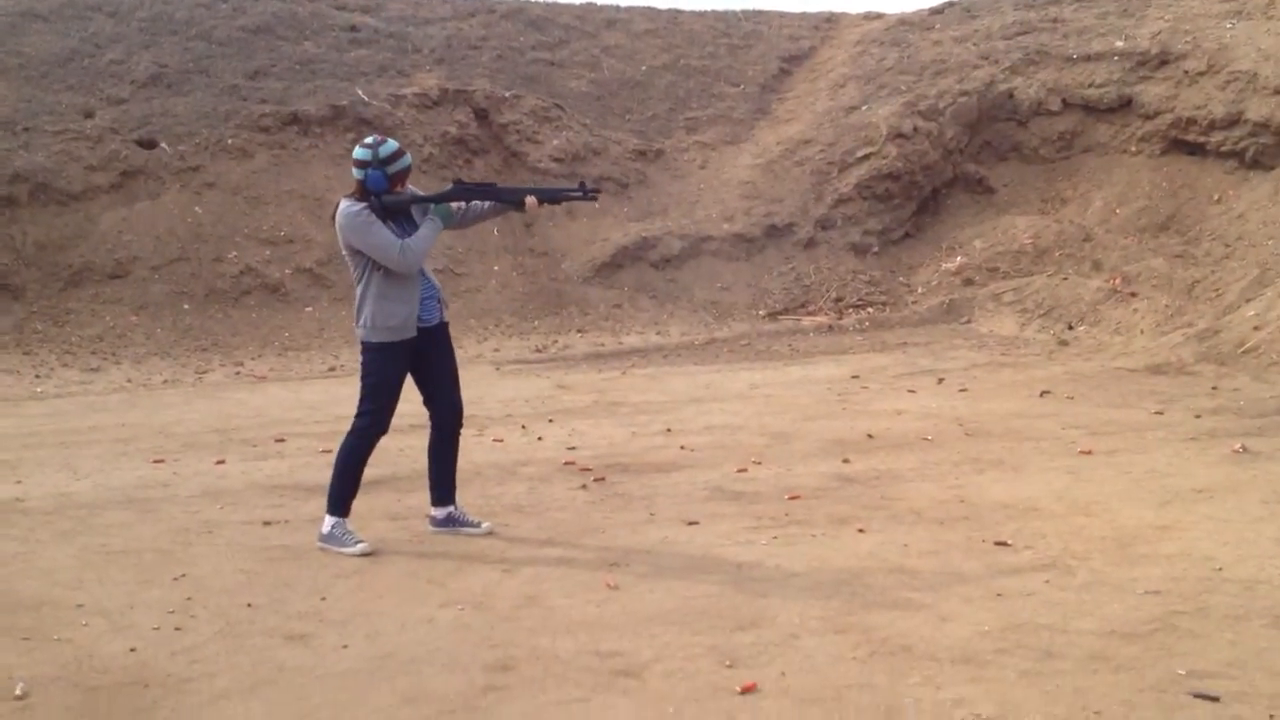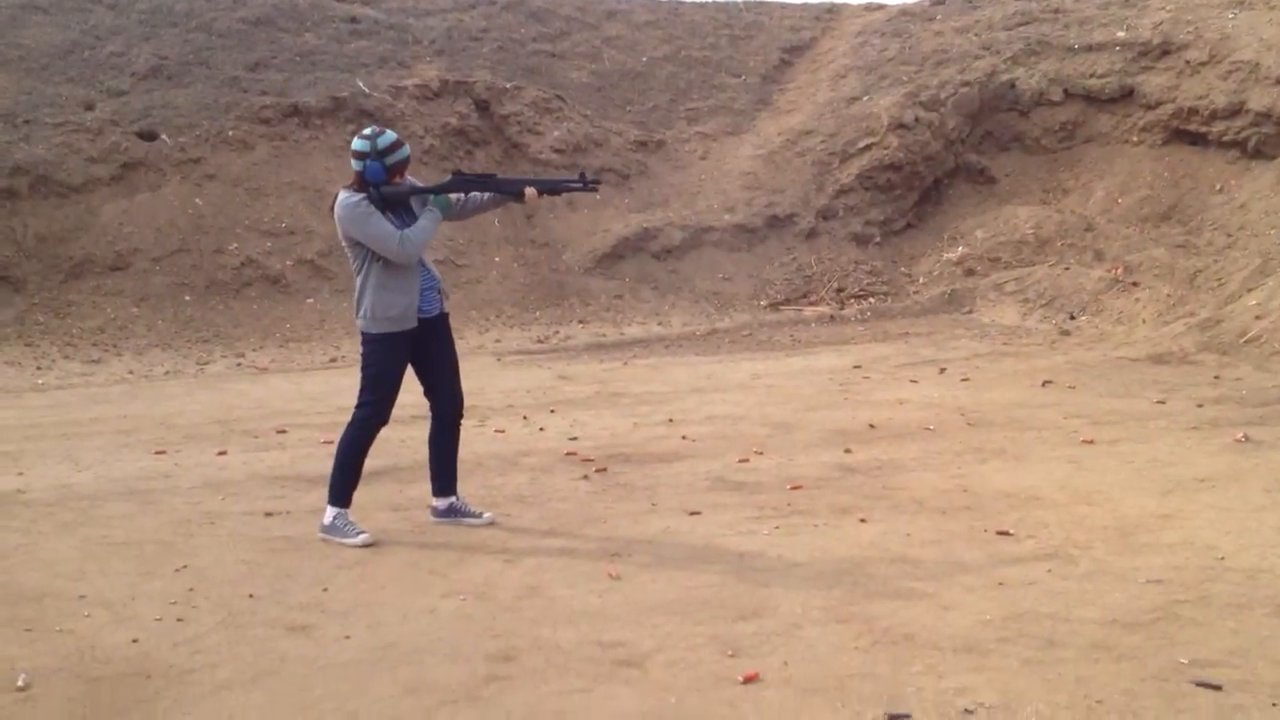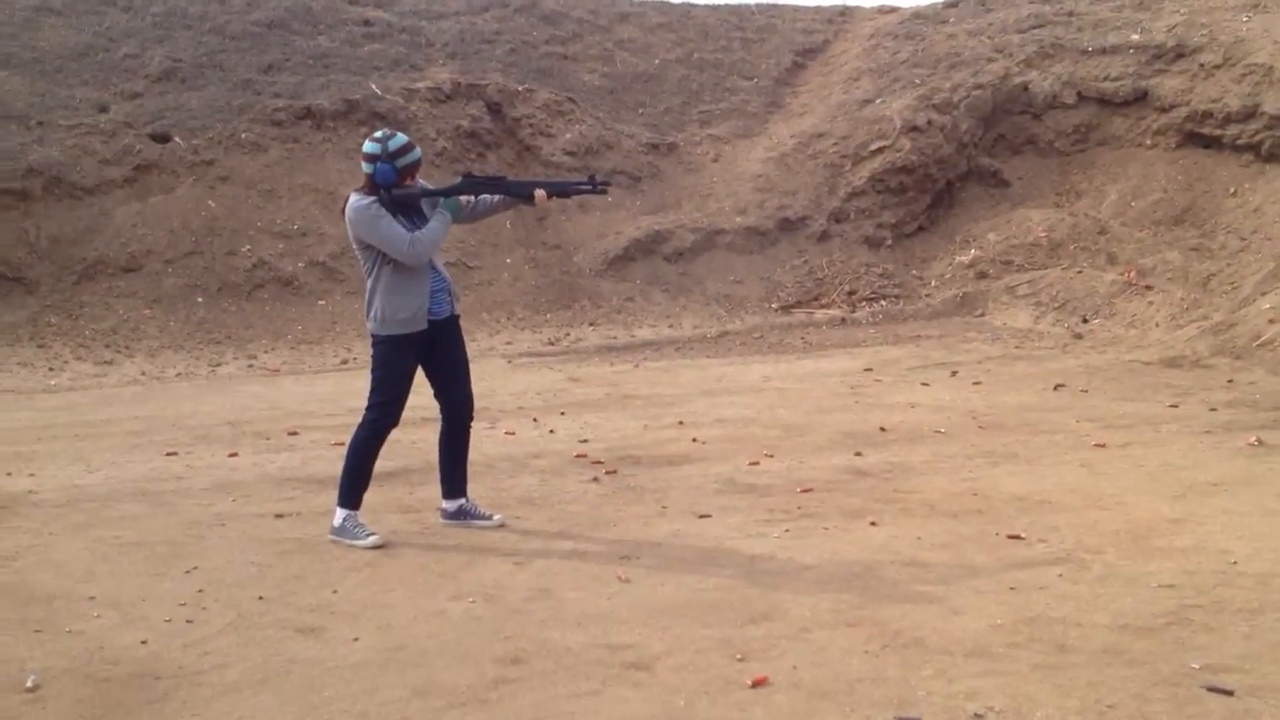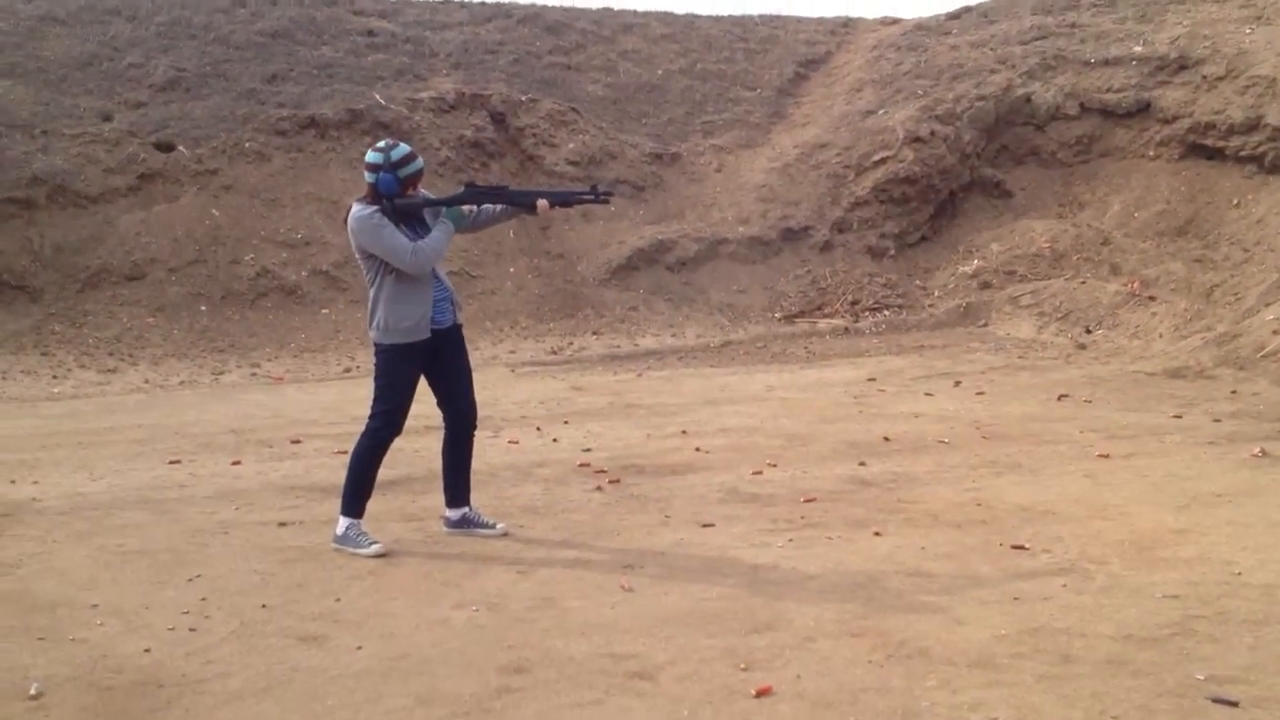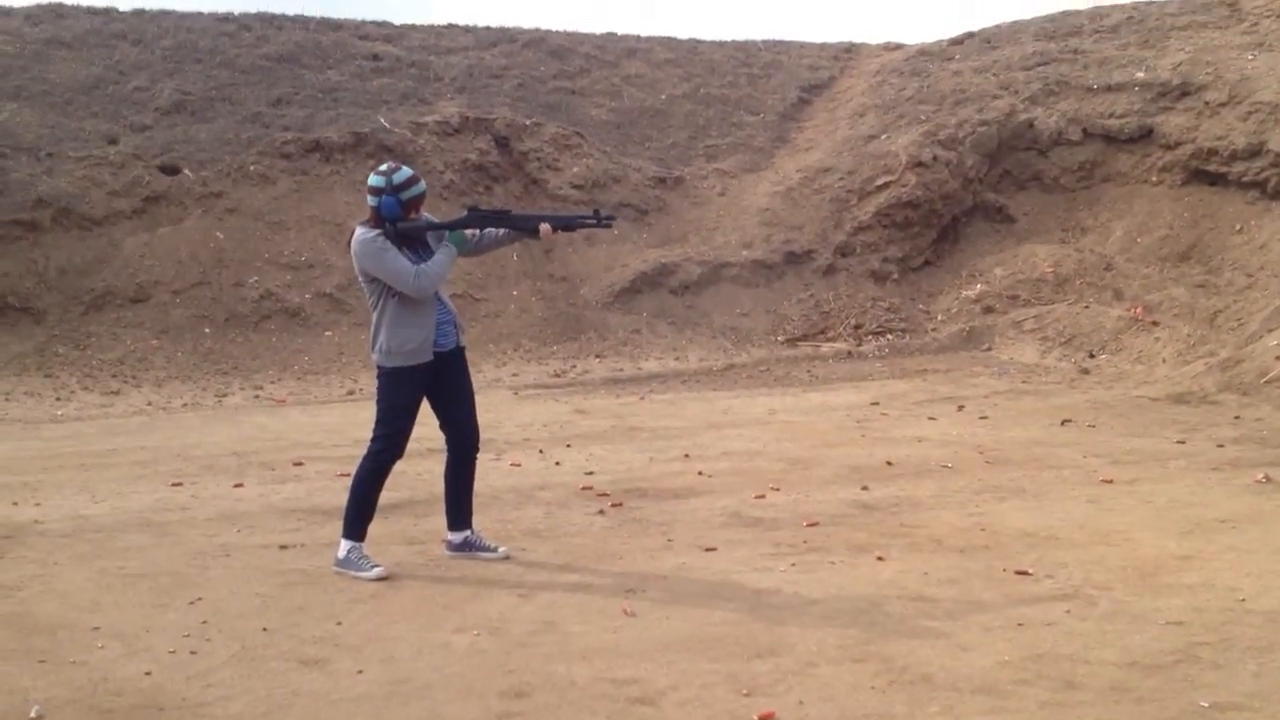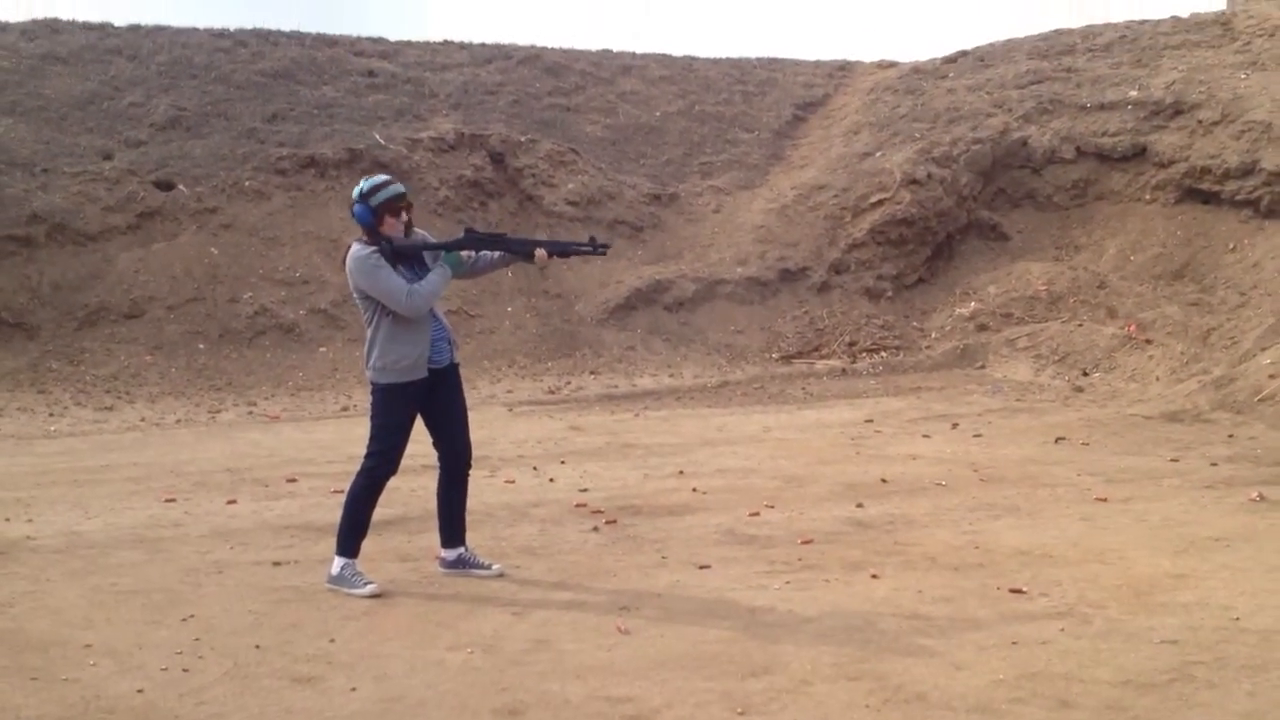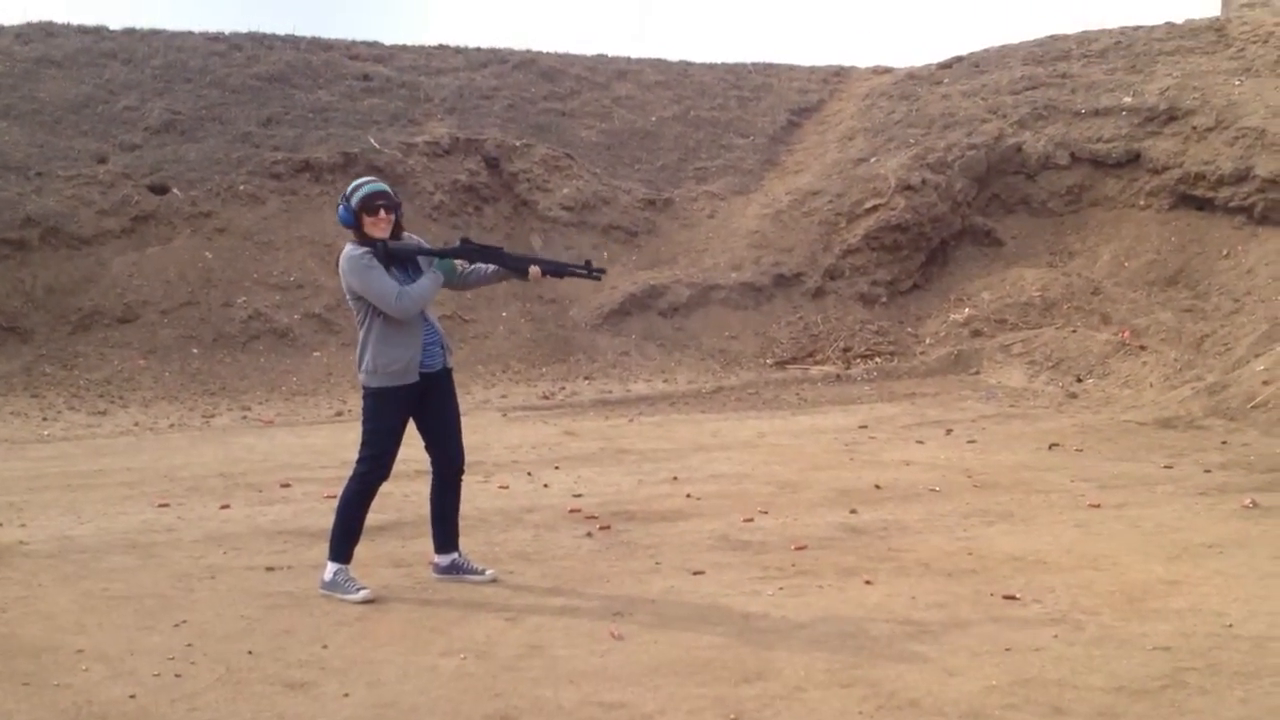
dt=0.2s
person 1, frame 1
right shoulder: (353, 215)
left elbow: (458, 215)
right elbow: (404, 257)
left wrist: (510, 202)
right wrist: (434, 220)
left hip: (429, 323)
right hip: (387, 333)
left knee: (449, 415)
right knee: (371, 424)
left ankle: (444, 510)
right ankle: (333, 523)
person 1, frame 2
right shoulder: (351, 206)
left elbow: (457, 206)
right elbow: (402, 248)
left wrist: (509, 193)
right wrist: (433, 211)
left hip: (429, 314)
right hip: (387, 324)
left knee: (449, 406)
right knee: (371, 415)
left ankle: (445, 500)
right ankle: (335, 514)
person 1, frame 3
left shoulder: (413, 194)
right shoulder: (362, 209)
left elbow: (467, 209)
right elbow: (413, 250)
left wrist: (519, 196)
right wrist: (443, 214)
left hip: (440, 317)
right hip: (397, 326)
left knee: (459, 408)
right knee: (381, 417)
left ankle: (455, 502)
right ankle: (345, 516)
person 1, frame 4
right shoulder: (364, 218)
left elbow: (469, 218)
right elbow: (415, 260)
left wrist: (522, 206)
right wrist: (445, 223)
left hip: (443, 326)
right hip: (400, 335)
left knee: (463, 417)
right knee: (384, 426)
left ankle: (458, 511)
right ankle: (348, 524)
person 1, frame 5
right shoulder: (368, 242)
left elbow: (472, 242)
right elbow: (418, 283)
left wrist: (524, 230)
right wrist: (448, 247)
left hip: (446, 348)
right hip: (403, 358)
left knee: (465, 440)
right knee: (386, 448)
left ankle: (460, 534)
right ankle: (349, 547)
person 1, frame 6
left shoulder: (416, 241)
right shoulder: (363, 258)
left elbow: (467, 265)
right elbow: (410, 303)
left wrist: (520, 253)
right wrist: (444, 268)
left hip: (441, 366)
right hip: (397, 375)
left knee: (457, 458)
right knee: (380, 465)
left ankle: (454, 551)
right ankle: (342, 564)
person 1, frame 7
left shoulder: (410, 245)
right shoulder: (356, 258)
left elbow: (459, 277)
right elbow: (400, 304)
left wrist: (513, 270)
right wrist: (435, 273)
left hip: (434, 371)
right hip: (389, 379)
left knee: (450, 463)
right knee: (372, 471)
left ankle: (447, 557)
right ankle: (335, 570)
